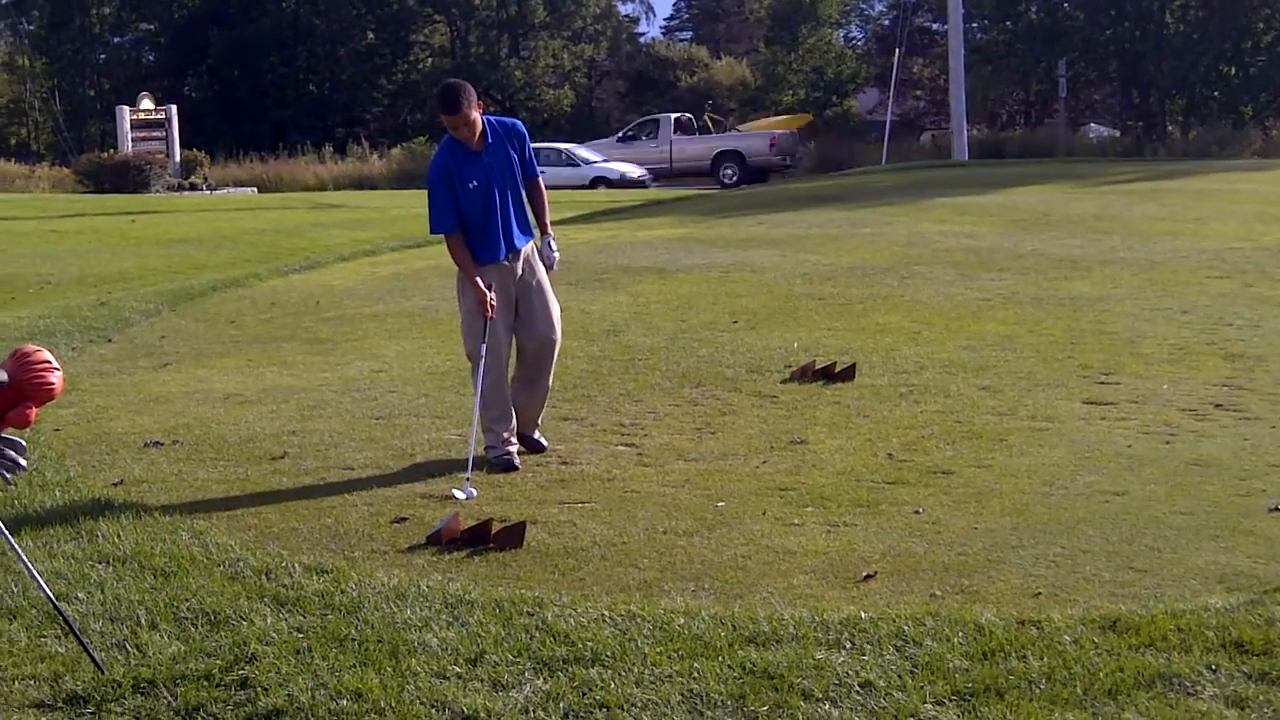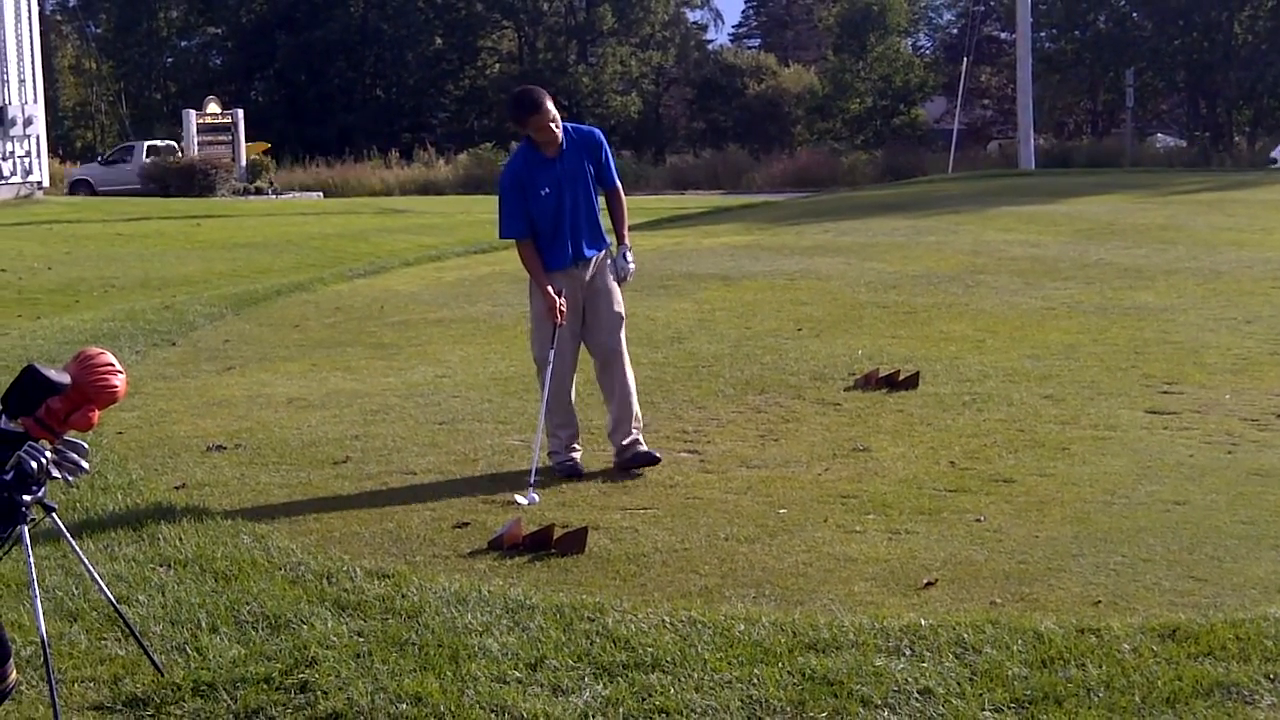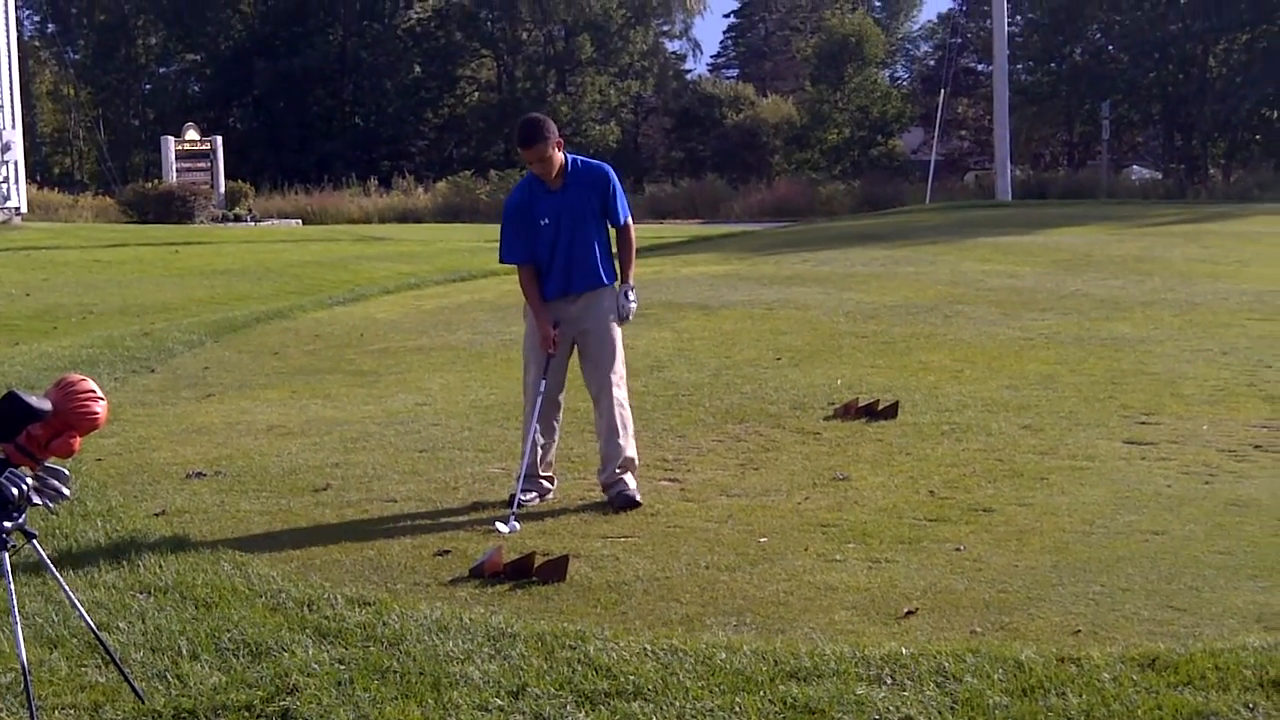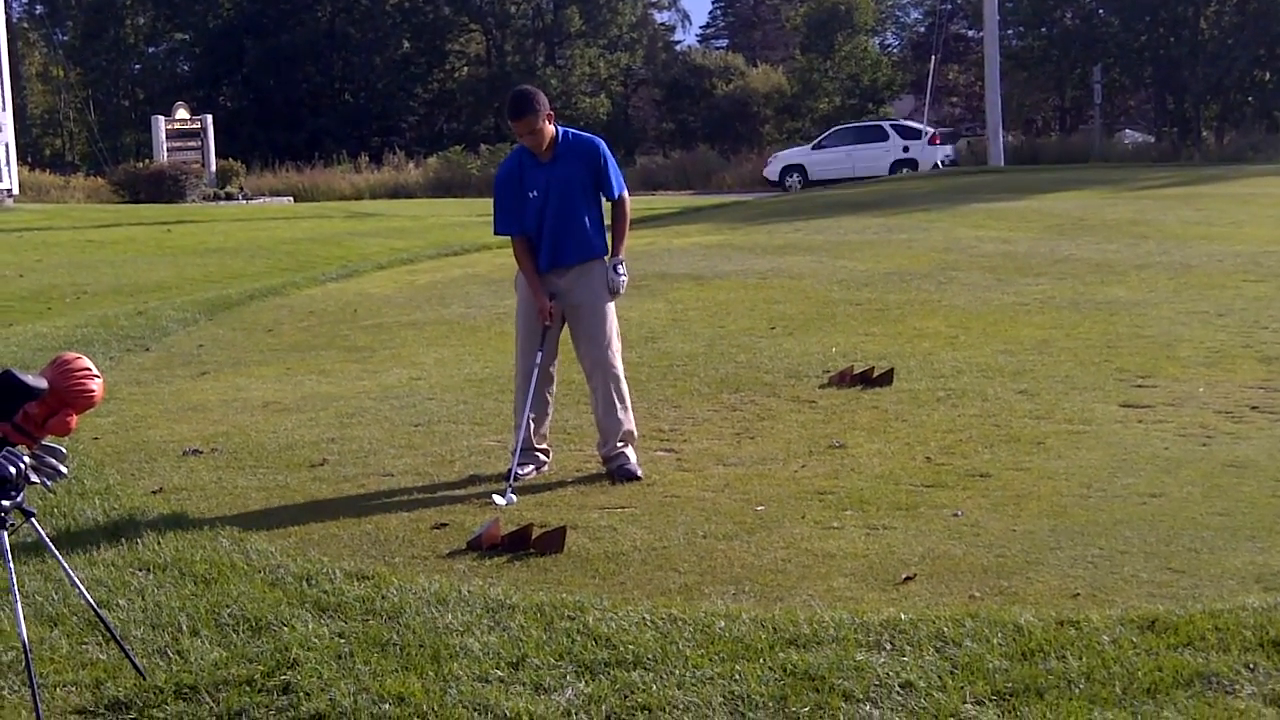
dt=1s
person 1, frame 1
left shoulder: (513, 132)
right shoulder: (443, 166)
left elbow: (533, 183)
right elbow: (451, 233)
left wrist: (547, 235)
right wrist: (475, 281)
left hip: (525, 252)
right hip: (483, 267)
left knee: (545, 336)
right knee: (490, 355)
left ankle: (526, 423)
right ankle: (501, 441)
person 1, frame 2
left shoulder: (591, 141)
right shoulder: (516, 172)
left elbow: (613, 191)
right elbow: (523, 239)
left wrist: (624, 246)
right wrist: (545, 290)
left hip: (598, 262)
right hip: (553, 275)
left knee: (614, 352)
right knee: (556, 365)
left ankle: (628, 442)
right ankle: (564, 450)
person 1, frame 3
left shoulder: (599, 176)
right shoulder: (519, 200)
left elbow: (624, 228)
right elbow: (524, 266)
left wrist: (627, 285)
right wrist: (542, 319)
left hip: (598, 297)
right hip: (547, 304)
left knee: (610, 387)
right knee: (541, 394)
left ankle: (619, 478)
right ankle: (537, 477)
person 1, frame 4
left shoulder: (591, 150)
right shoulder: (509, 172)
left elbow: (620, 202)
right elbow: (517, 237)
left wrist: (617, 259)
right wrist: (537, 291)
left hip: (588, 270)
right hip: (537, 277)
left knee: (604, 362)
right knee: (532, 367)
left ankle: (619, 449)
right ankle: (531, 450)
